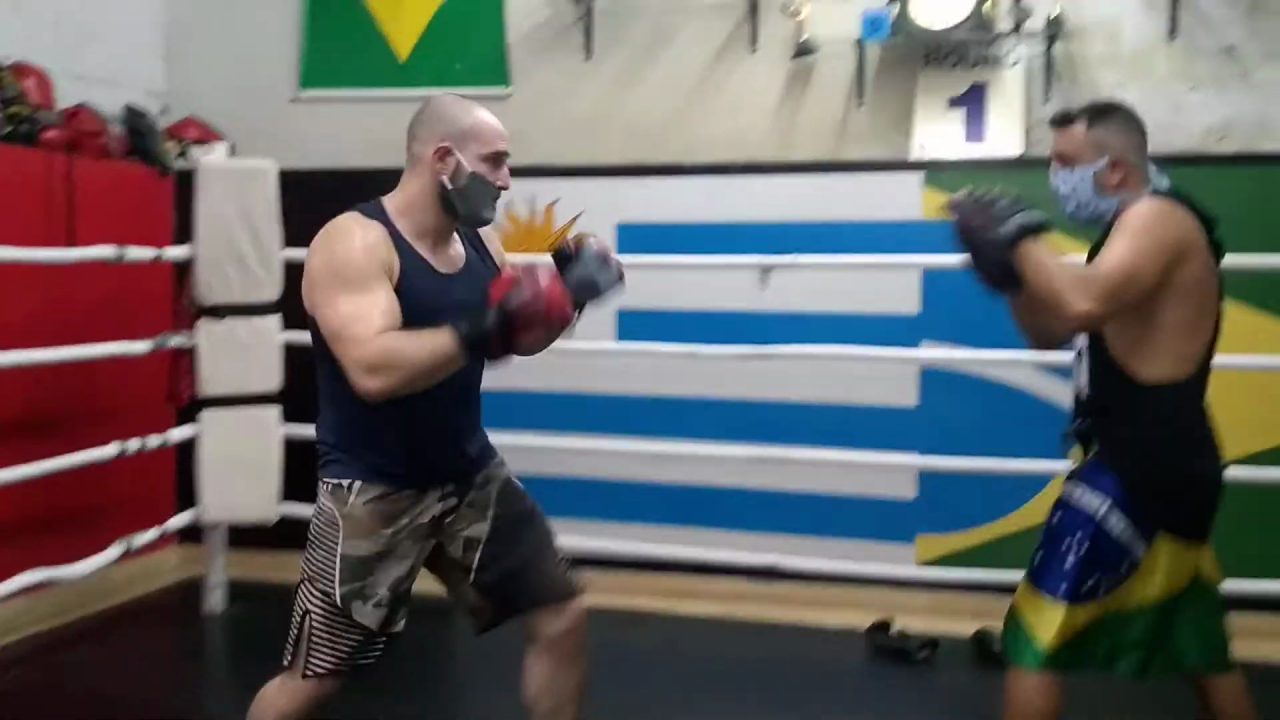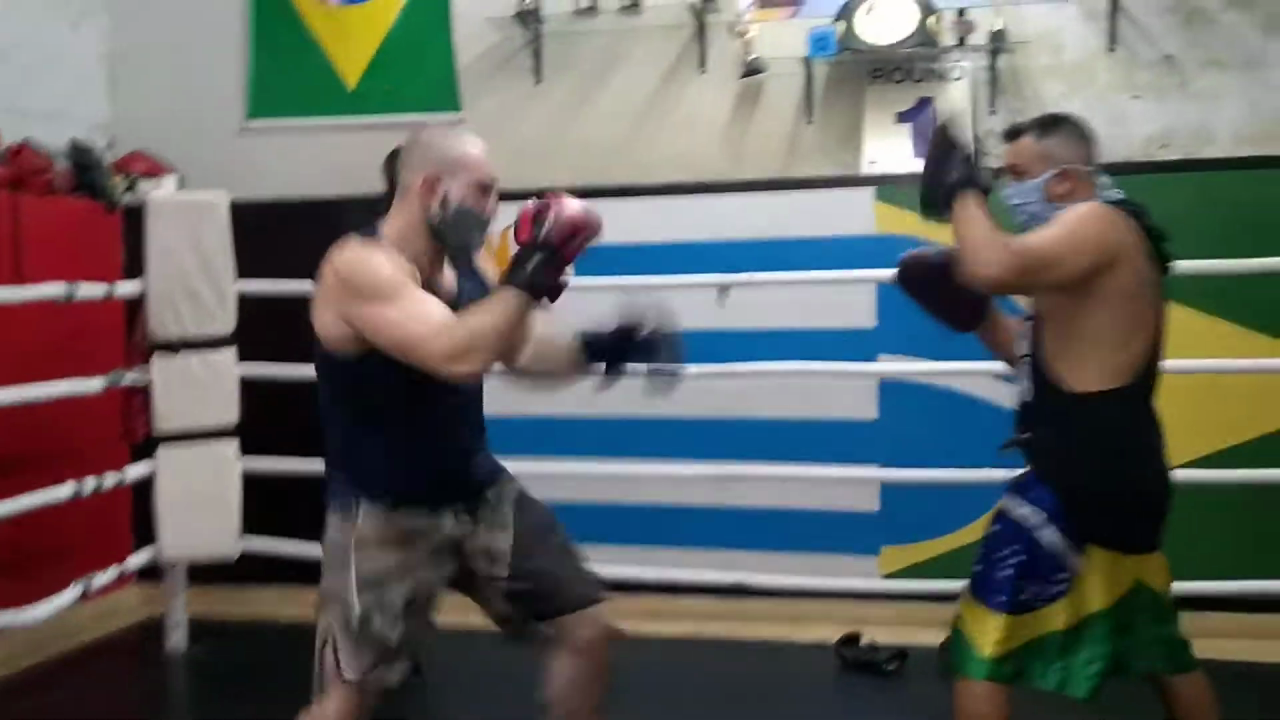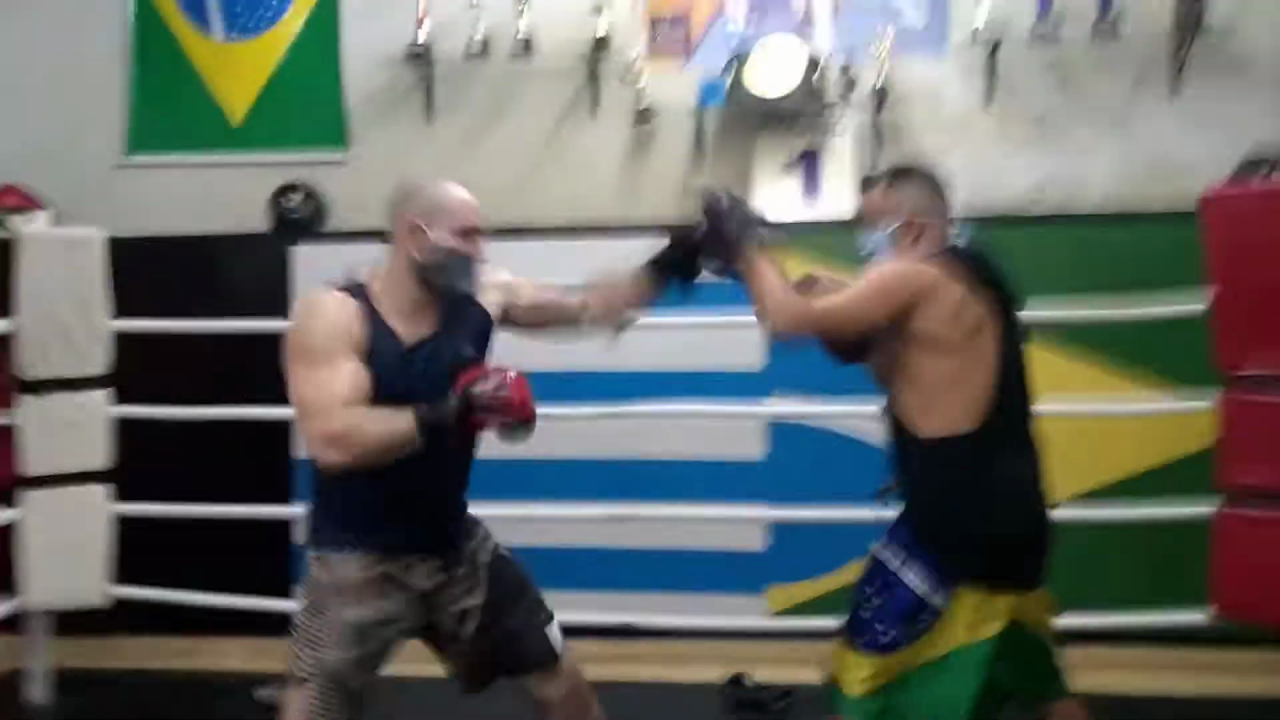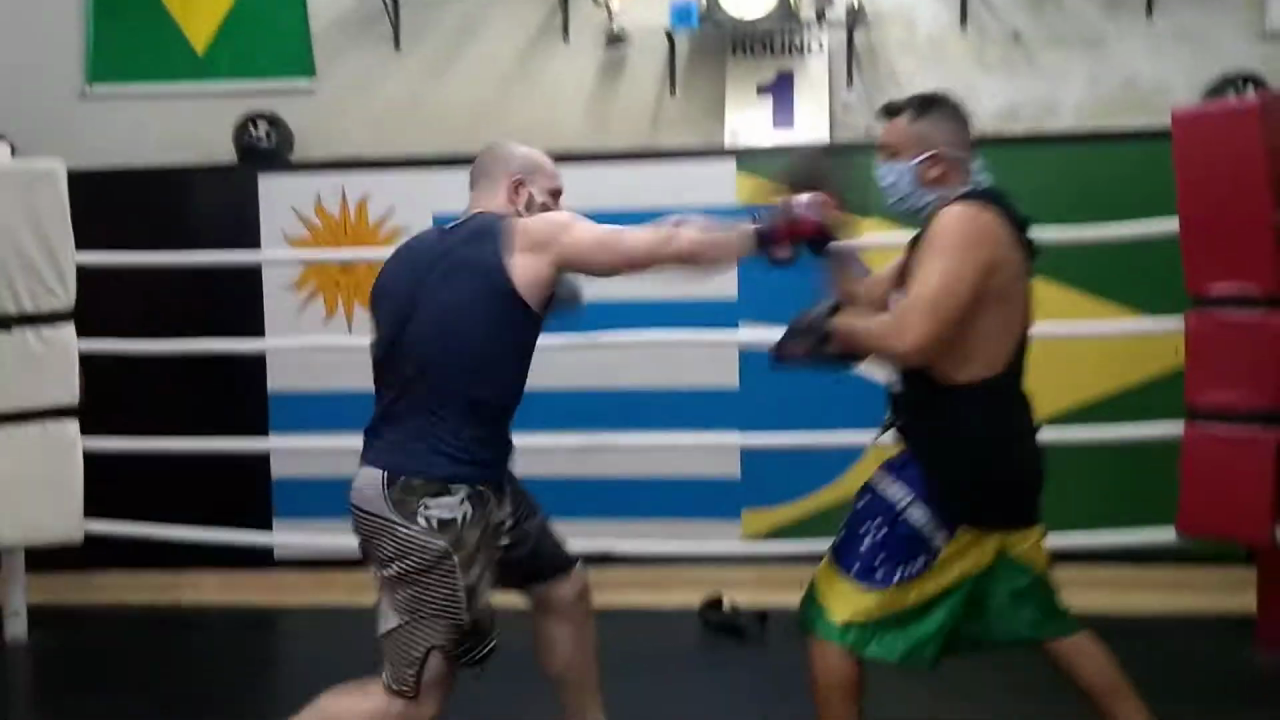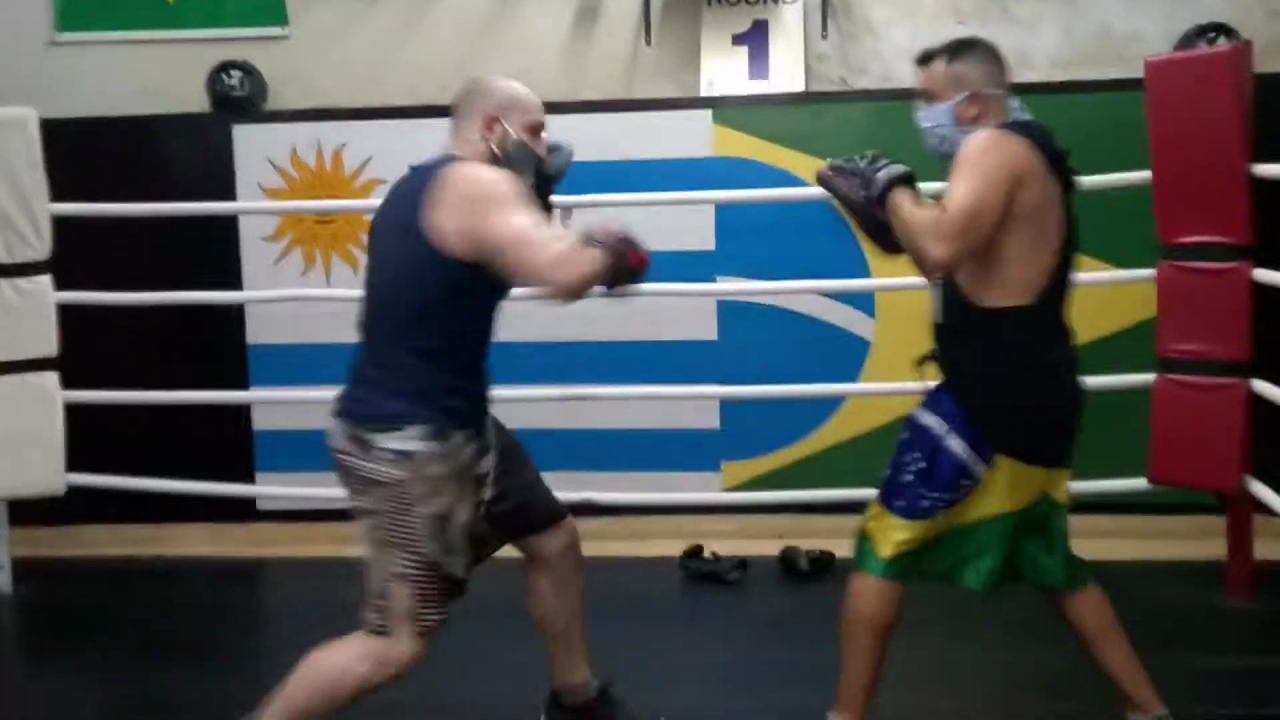
dt=0.2s
person 1, frame 1
left shoulder: (1159, 218)
right shoulder: (1132, 231)
left elbow: (1084, 303)
right elbow: (1052, 331)
left wrist: (1019, 233)
right wrist: (1015, 274)
left hip: (1139, 471)
right hip: (1170, 466)
left knee: (1038, 637)
right knee: (1202, 646)
person 1, frame 2
left shoulder: (1098, 225)
right shoulder: (1087, 243)
left elbow: (995, 267)
right elbow: (1031, 351)
left wrist: (962, 191)
right wrist: (965, 309)
left hip: (1079, 481)
right hip: (1126, 477)
left knee: (983, 647)
right knee: (1159, 650)
person 1, frame 3
left shoulder: (917, 278)
right shoulder: (964, 282)
left elbow: (790, 316)
left wrist: (746, 246)
right wrist: (856, 323)
left hip: (949, 526)
right hip: (1006, 518)
person 1, frame 4
left shoulder: (964, 222)
right shoulder: (968, 223)
left elbow: (907, 338)
right elbow: (893, 297)
left wrist: (832, 322)
left hip: (947, 466)
right hip: (1000, 459)
left knee: (834, 618)
right knee: (1046, 621)
person 1, frame 5
left shoulder: (996, 148)
right shoulder: (1020, 162)
left elbow: (943, 250)
right elbow: (961, 274)
left wrist: (891, 191)
right wrist: (893, 215)
left hip: (988, 397)
right hip: (1039, 395)
left knee: (883, 550)
right knee: (1054, 565)
person 2, frame 1
left shoulder: (478, 240)
right shoulder: (354, 243)
left elbow: (517, 339)
right elbow: (374, 370)
left wrist: (566, 288)
right wrist: (483, 327)
left hip: (470, 475)
right hip: (371, 494)
left knee: (561, 621)
person 2, frame 2
left shoulder: (470, 262)
right shoulder: (362, 264)
left elbow: (532, 354)
right elbow: (458, 355)
left wrist: (604, 347)
right wrist: (533, 271)
left hip: (476, 492)
right hip: (386, 516)
left knee: (586, 626)
person 2, frame 3
left shoulder: (476, 295)
right shoulder: (333, 317)
left elbow: (590, 307)
right elbow: (330, 443)
left wrist: (668, 267)
right wrist: (448, 413)
left hip: (453, 548)
right hip: (358, 561)
person 2, frame 4
left shoulder: (407, 258)
right shoulder: (532, 238)
right elbow: (672, 245)
right wrist: (770, 230)
left hip: (455, 483)
right hip: (426, 495)
left knee: (564, 590)
person 2, frame 5
left shoulder: (430, 188)
right shoulder: (477, 185)
left elbow: (512, 266)
right elbow: (560, 276)
left wrist: (537, 194)
right wrist: (612, 257)
left hip: (452, 425)
right hip: (404, 441)
left knee: (556, 541)
right knee: (399, 642)
